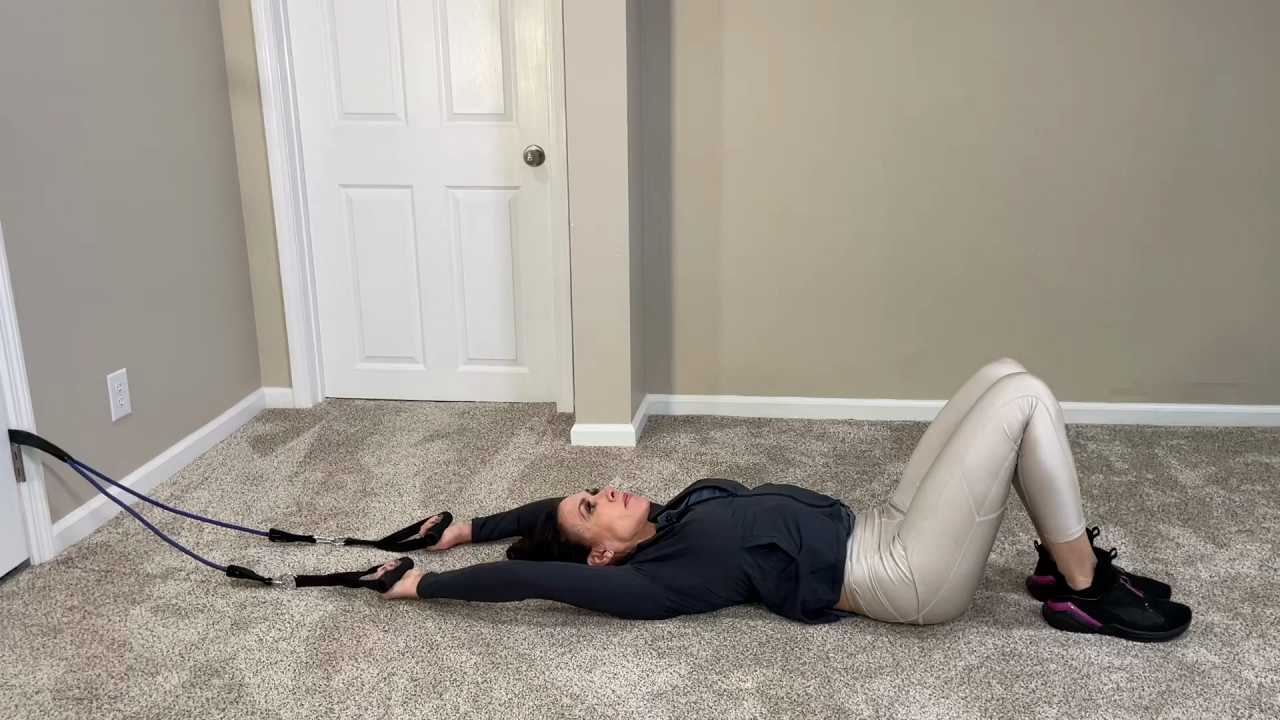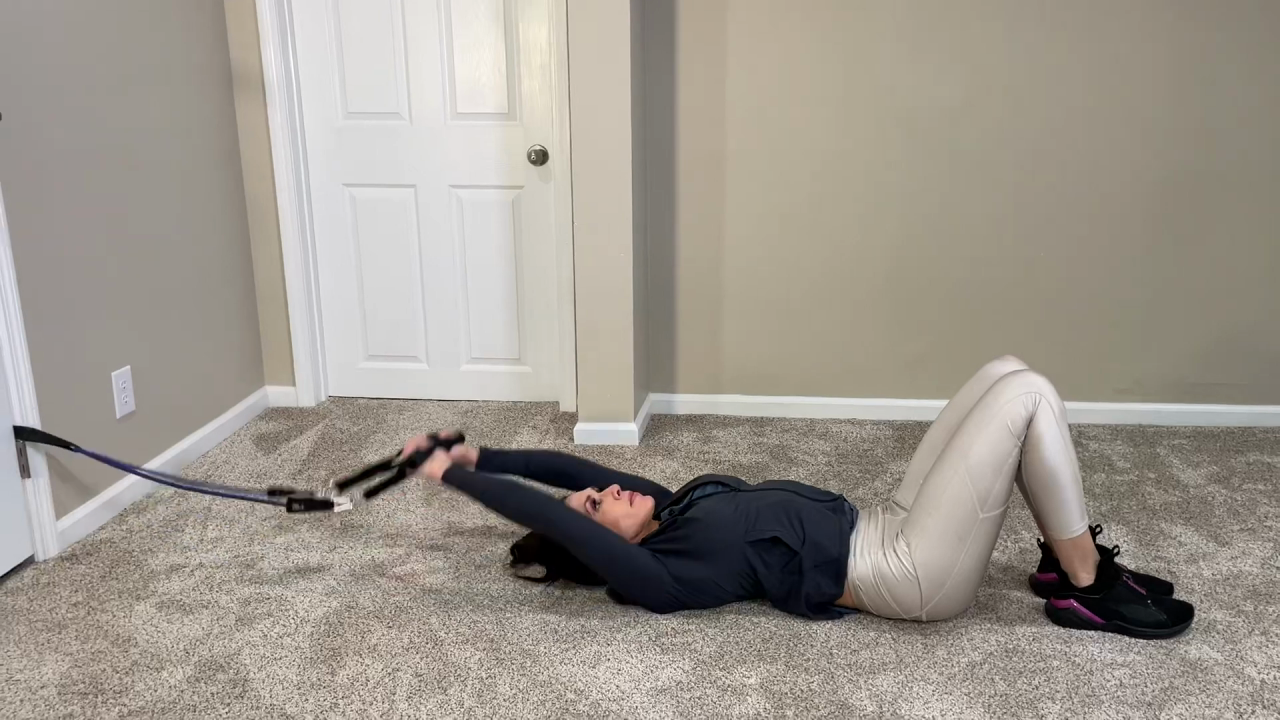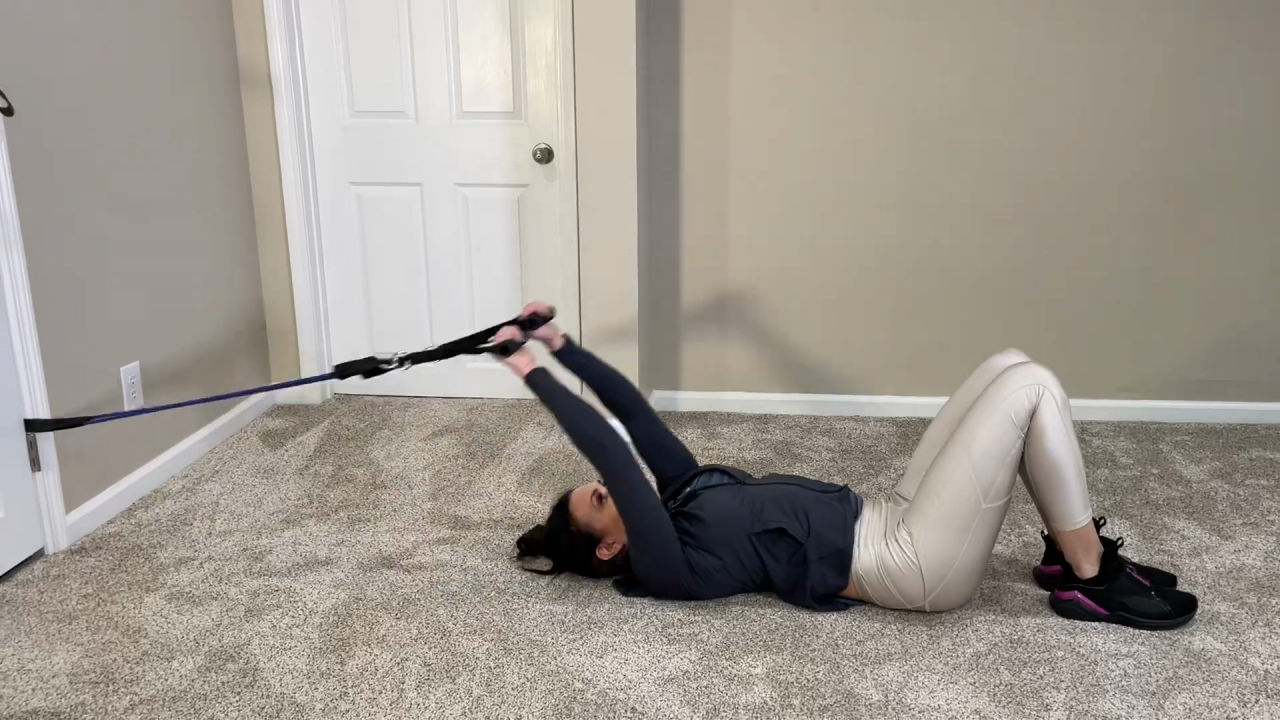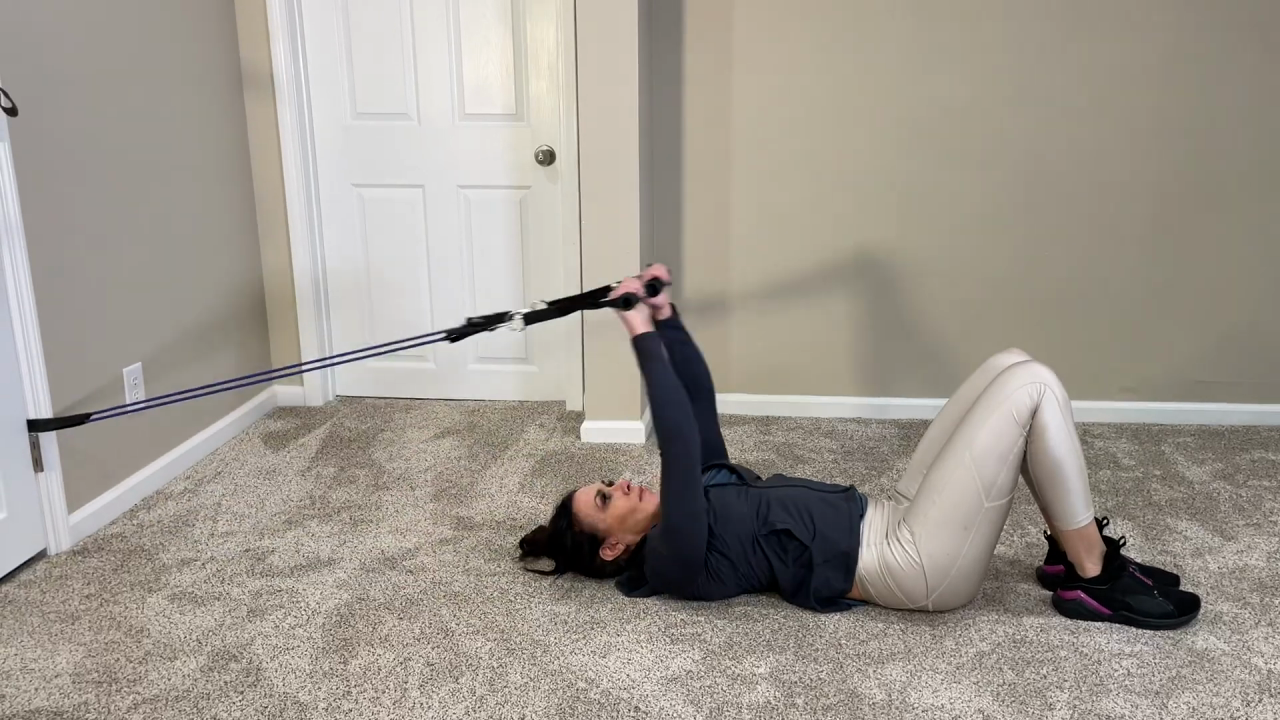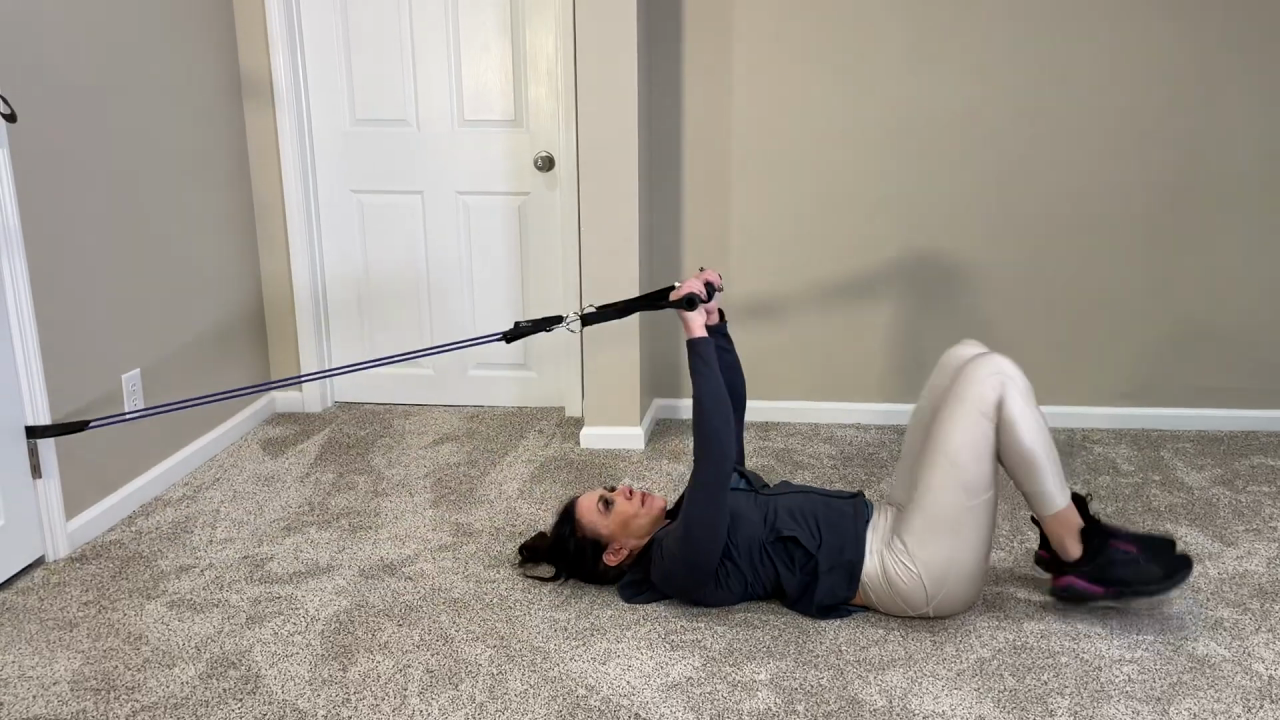
dt=0.4s
person 1, frame 1
left shoulder: (668, 522)
right shoulder: (654, 577)
left elbow: (555, 505)
right elbow: (538, 576)
left wrist: (467, 527)
right wrist: (426, 581)
left hip: (878, 530)
right hip: (907, 578)
left knee: (1003, 377)
right knee: (1022, 401)
left ankle: (1067, 561)
right ankle: (1084, 591)
person 1, frame 2
left shoulder: (672, 512)
right shoulder: (661, 574)
left elbow: (579, 471)
right elbow: (556, 514)
left wrist: (473, 455)
right wrist: (457, 472)
left hip: (884, 528)
right hip: (910, 575)
left knee: (1006, 376)
right knee: (1027, 396)
left ankle: (1072, 559)
right ankle: (1089, 589)
person 1, frame 3
left shoulder: (682, 497)
right shoulder: (668, 565)
left elbow: (635, 418)
right elbow: (612, 455)
left wrist: (563, 347)
right wrist: (535, 375)
left hip: (886, 521)
right hip: (911, 566)
left knee: (1012, 367)
right knee: (1029, 388)
left ankle: (1072, 552)
right ankle: (1093, 580)
person 1, frame 4
left shoulder: (696, 502)
right shoulder: (673, 560)
left elbow: (698, 408)
right elbow: (679, 445)
left wrist: (667, 319)
right wrist: (643, 339)
left hip: (891, 519)
right hip: (913, 565)
left knee: (1013, 368)
right knee: (1031, 388)
left ankle: (1073, 551)
right ankle: (1095, 577)
person 1, frame 5
left shoulder: (686, 520)
right shoulder: (678, 565)
left elbow: (729, 414)
right elbow: (713, 457)
left wrist: (712, 322)
right wrist: (697, 341)
left hip: (886, 528)
right hip: (921, 574)
left knee: (968, 359)
right knee: (991, 377)
left ankle: (1071, 541)
right ankle: (1079, 555)
